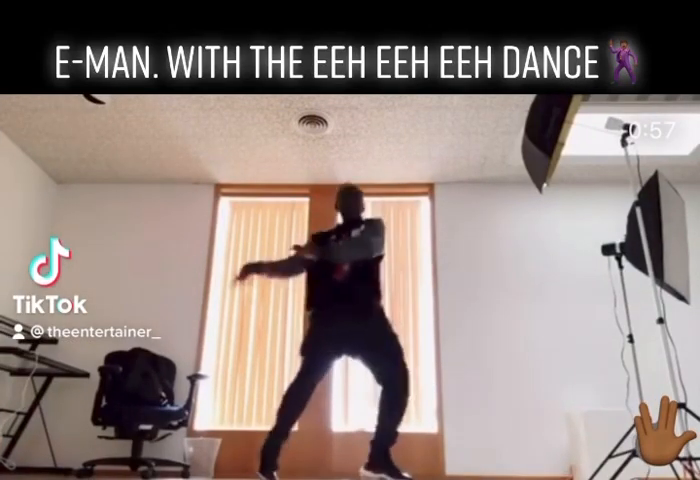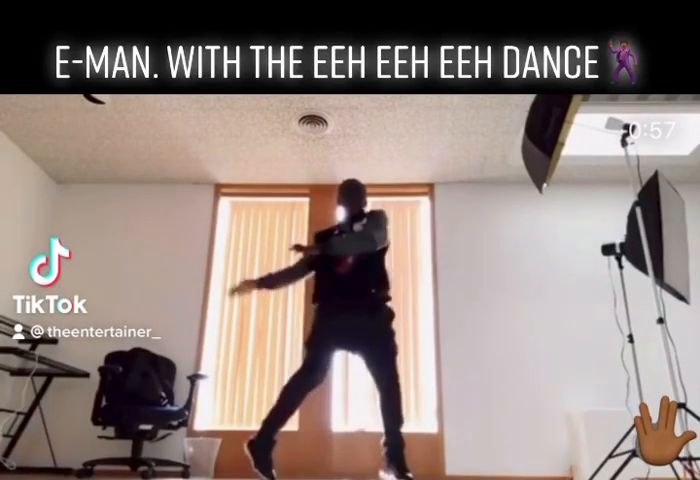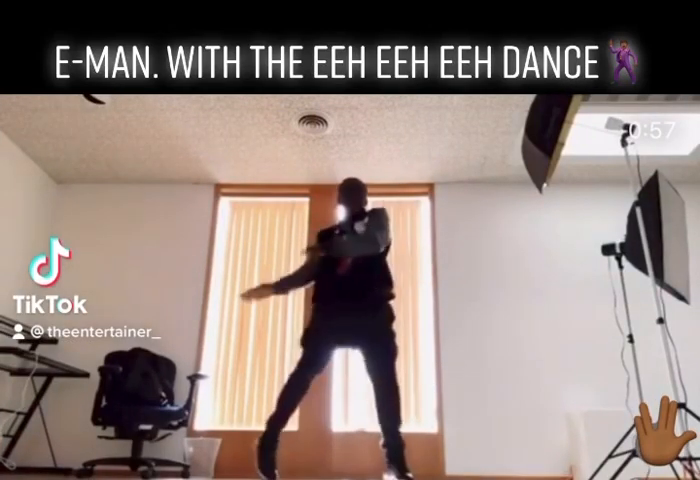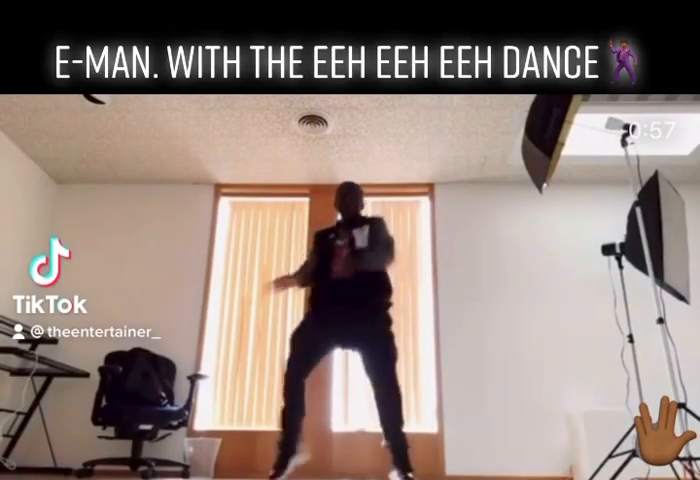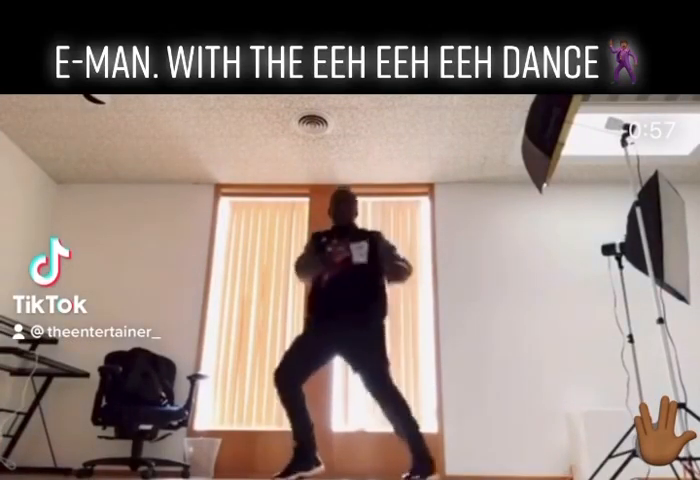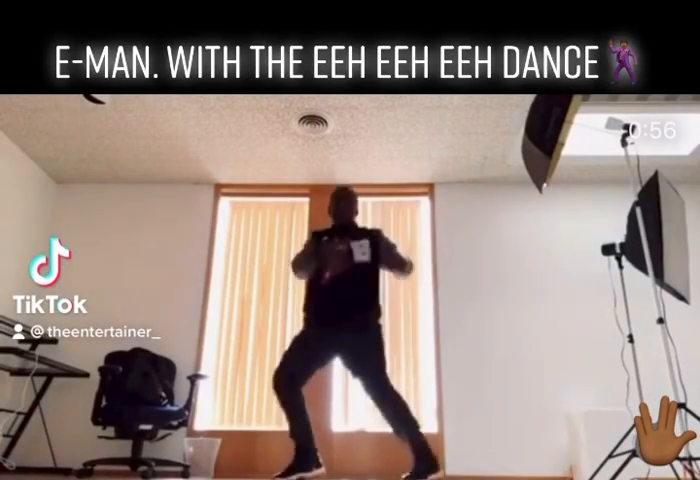
dt=0.1s
person 1, frame 1
left shoulder: (373, 228)
right shoulder: (322, 240)
left elbow: (367, 249)
right elbow: (289, 267)
left wrist: (321, 253)
right wrist: (256, 267)
left hip: (367, 317)
right hip: (329, 318)
left knee: (396, 378)
right knee: (307, 380)
right ankle: (271, 453)
person 1, frame 2
left shoulder: (377, 220)
right shoulder: (326, 236)
left elbow: (370, 242)
right elbow: (297, 271)
left wrist: (322, 249)
right wrist: (259, 283)
left hip: (371, 310)
right hip: (333, 312)
left knee: (387, 377)
right knee: (311, 373)
right ankle: (262, 443)
person 1, frame 3
left shoulder: (377, 218)
right shoulder: (329, 233)
left elbow: (374, 242)
right elbow: (307, 273)
left wrist: (329, 250)
right wrist: (271, 289)
left hip: (369, 308)
right hip: (331, 309)
left knee: (384, 376)
right knee: (306, 371)
right ankle: (269, 440)
person 1, frame 4
left shoulder: (374, 226)
right shoulder: (323, 238)
left elbow: (384, 256)
right elbow: (310, 272)
left wrist: (356, 262)
right wrist: (293, 279)
left hip: (368, 313)
right hip: (328, 313)
left knee: (384, 378)
right knee: (296, 369)
right ankle: (289, 447)
person 1, frame 5
left shoulder: (373, 240)
right shoulder: (317, 241)
left elbow: (401, 268)
right elbow: (302, 271)
left wrist: (397, 269)
right wrist: (325, 261)
left hip: (361, 325)
right hip: (321, 326)
left knee: (380, 386)
right knee: (286, 377)
right ankle: (306, 455)
person 1, frame 6
left shoulder: (373, 239)
right shoulder: (318, 240)
left elbow: (402, 264)
right elbow: (299, 268)
left wrist: (400, 264)
right wrist: (321, 258)
left hip: (360, 326)
right hip: (320, 326)
left knee: (378, 388)
right knee: (285, 380)
right ankle: (307, 456)
